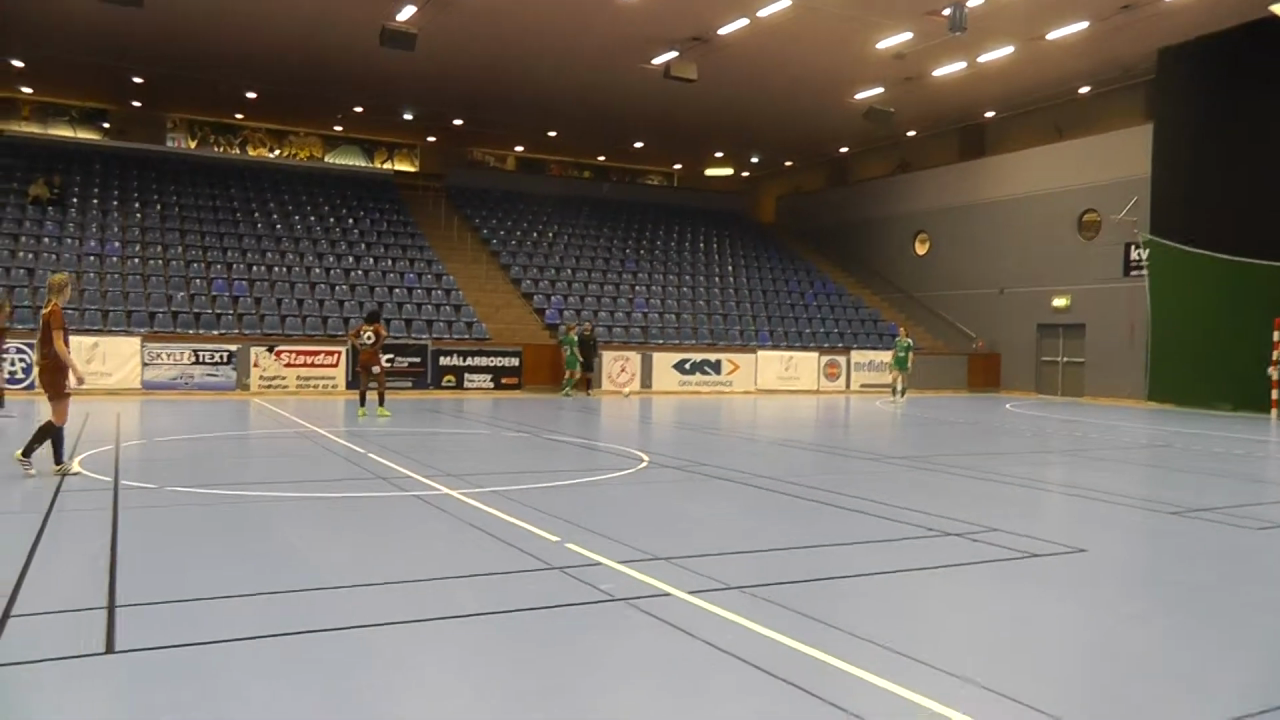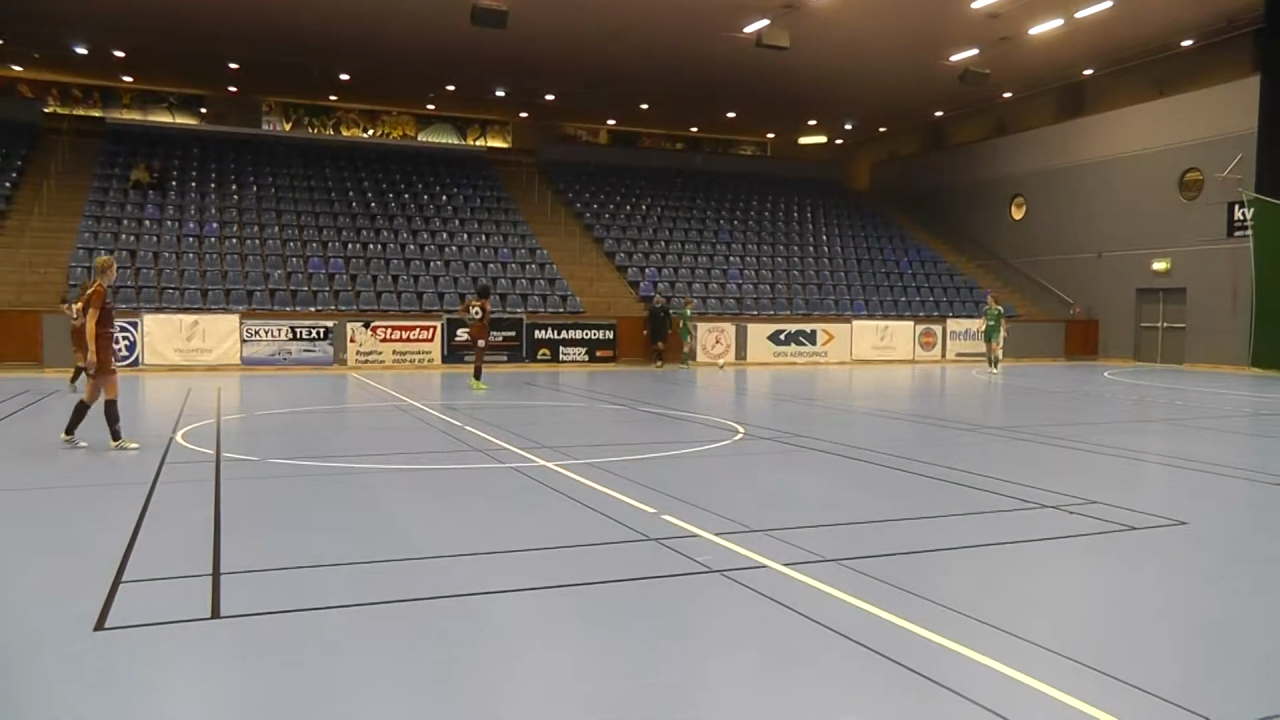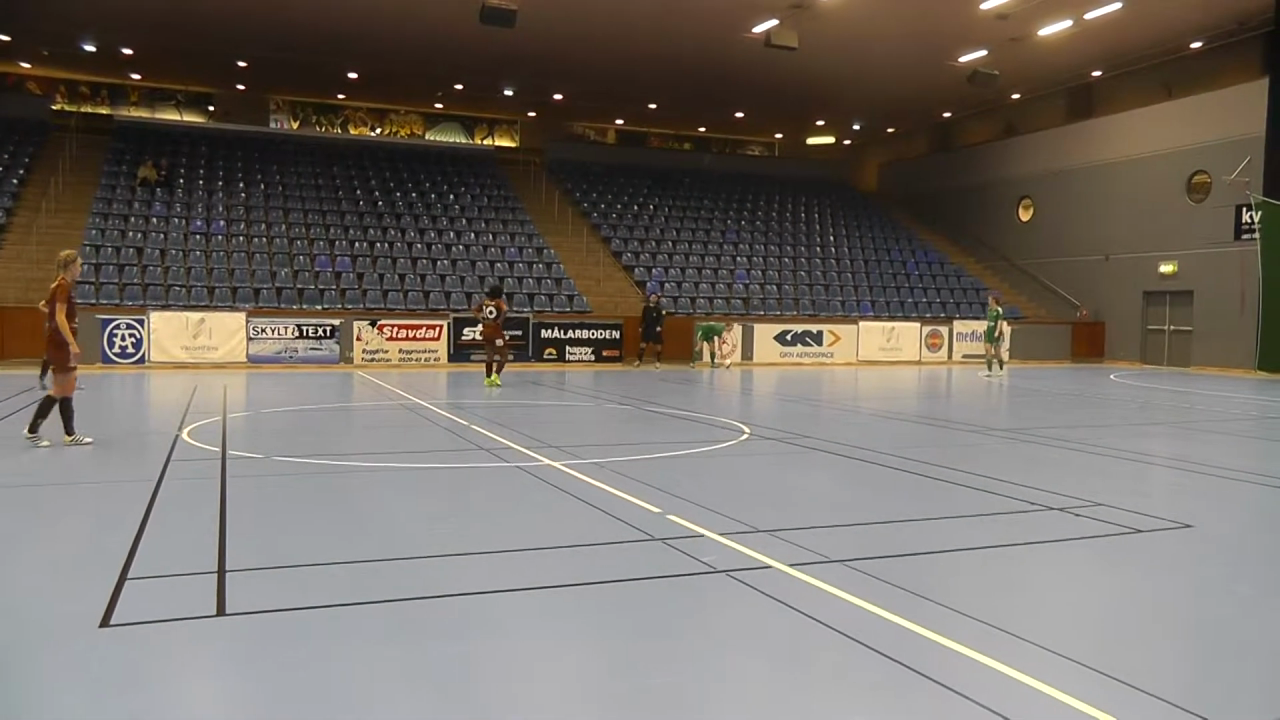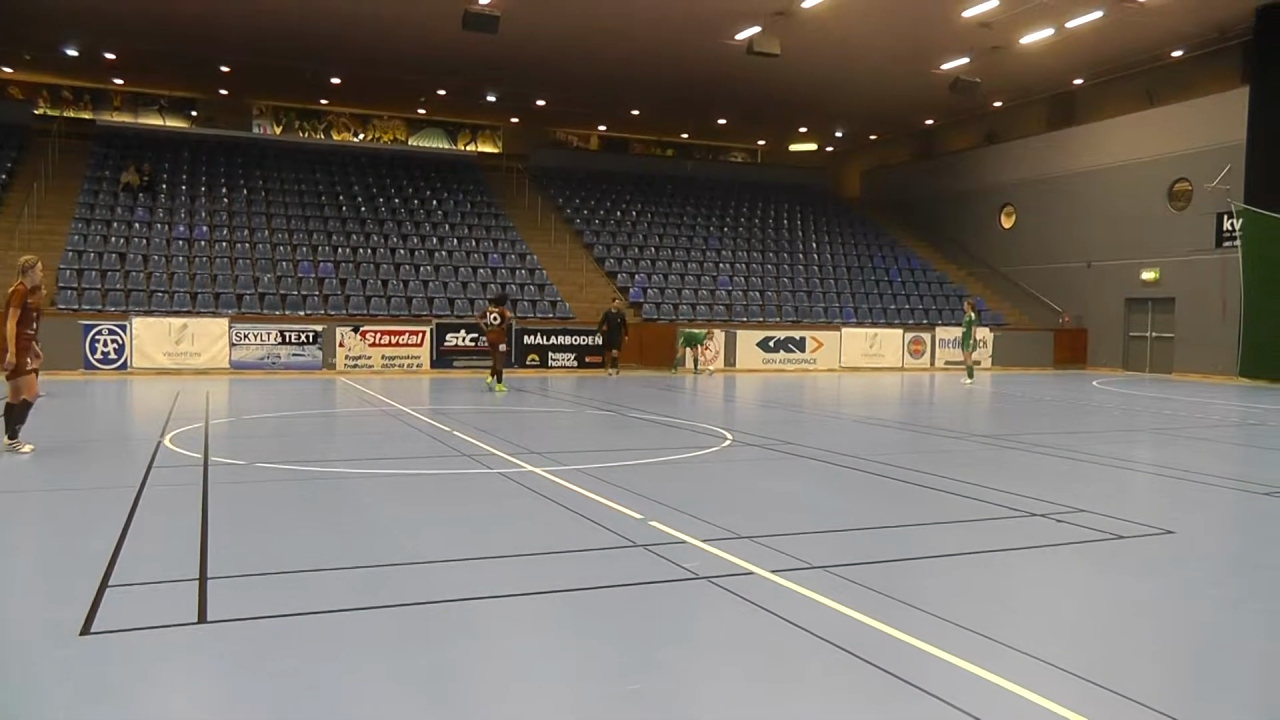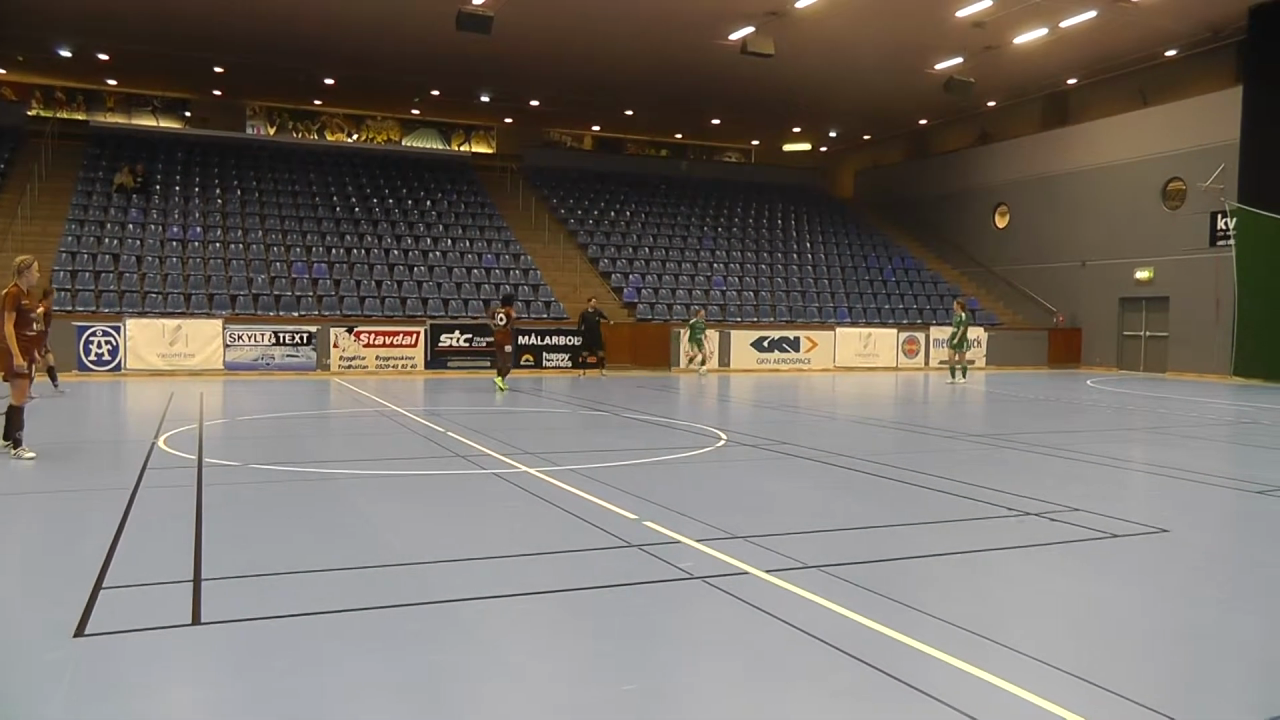
dt=0.7s
person 1, frame 1
left shoulder: (48, 309)
right shoulder: (56, 311)
left elbow: (42, 341)
right elbow: (59, 345)
left wrist: (40, 363)
right wrist: (76, 369)
left hip: (49, 369)
right hip: (55, 370)
left knee: (59, 419)
right knee: (59, 420)
left ankle: (60, 463)
right ankle: (24, 455)
person 1, frame 2
left shoulder: (98, 290)
right shoulder: (99, 291)
right elbow: (90, 323)
left wrist: (106, 349)
right wrist: (91, 351)
left hip: (103, 349)
right hip: (98, 350)
left knee: (92, 396)
right knee: (112, 394)
left ankle: (69, 434)
right ankle: (117, 440)
person 1, frame 3
left shoulder: (63, 285)
right shoulder: (63, 286)
right elbow: (60, 318)
right wrist: (73, 344)
left hip: (61, 345)
right hip: (60, 345)
left knee: (68, 391)
right knee: (58, 392)
left ankle: (71, 435)
right ankle: (32, 432)
person 1, frame 4
left shoulder: (27, 292)
right shoulder: (20, 291)
right elbow: (11, 323)
left wrist: (34, 349)
right wrist: (11, 352)
left hip: (22, 350)
right hip: (15, 350)
left knee: (16, 397)
right knee: (31, 393)
left ankle: (12, 439)
right ankle: (12, 438)
person 1, frame 5
left shoulder: (25, 294)
left wrist: (34, 351)
right wrist: (16, 355)
left hip: (26, 353)
left knee: (18, 400)
right knee: (20, 400)
right ankle: (16, 447)
